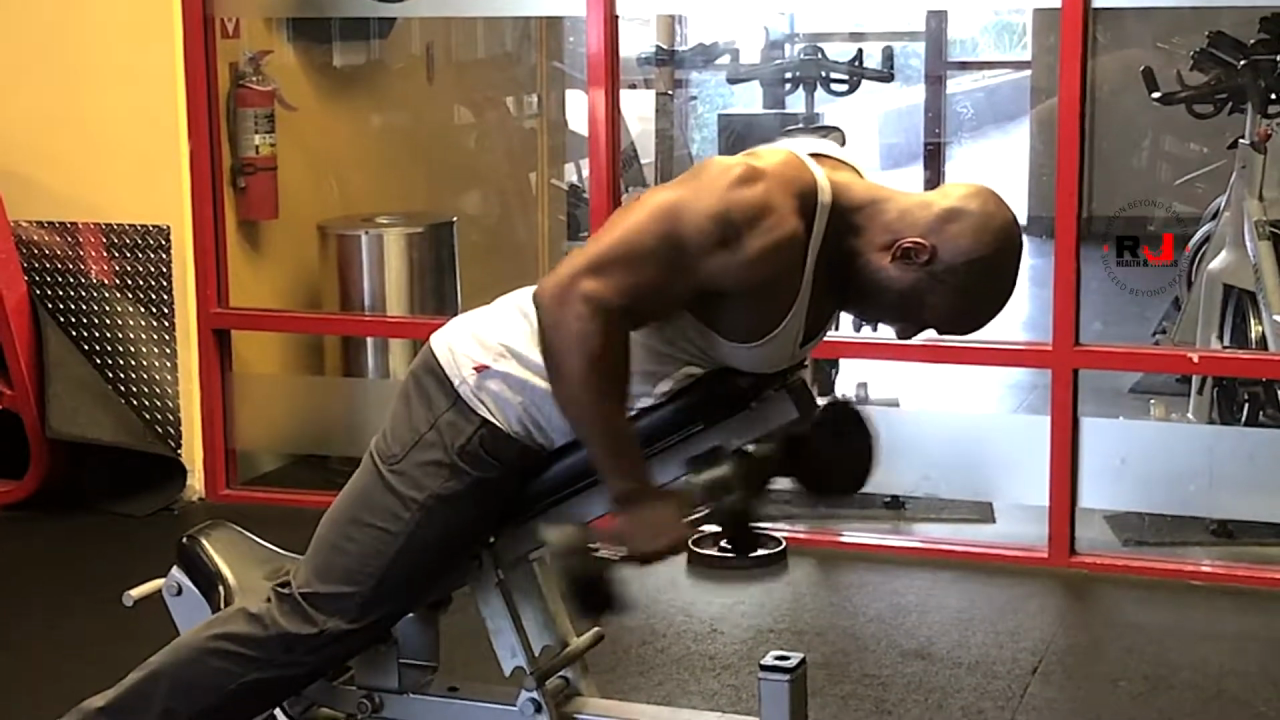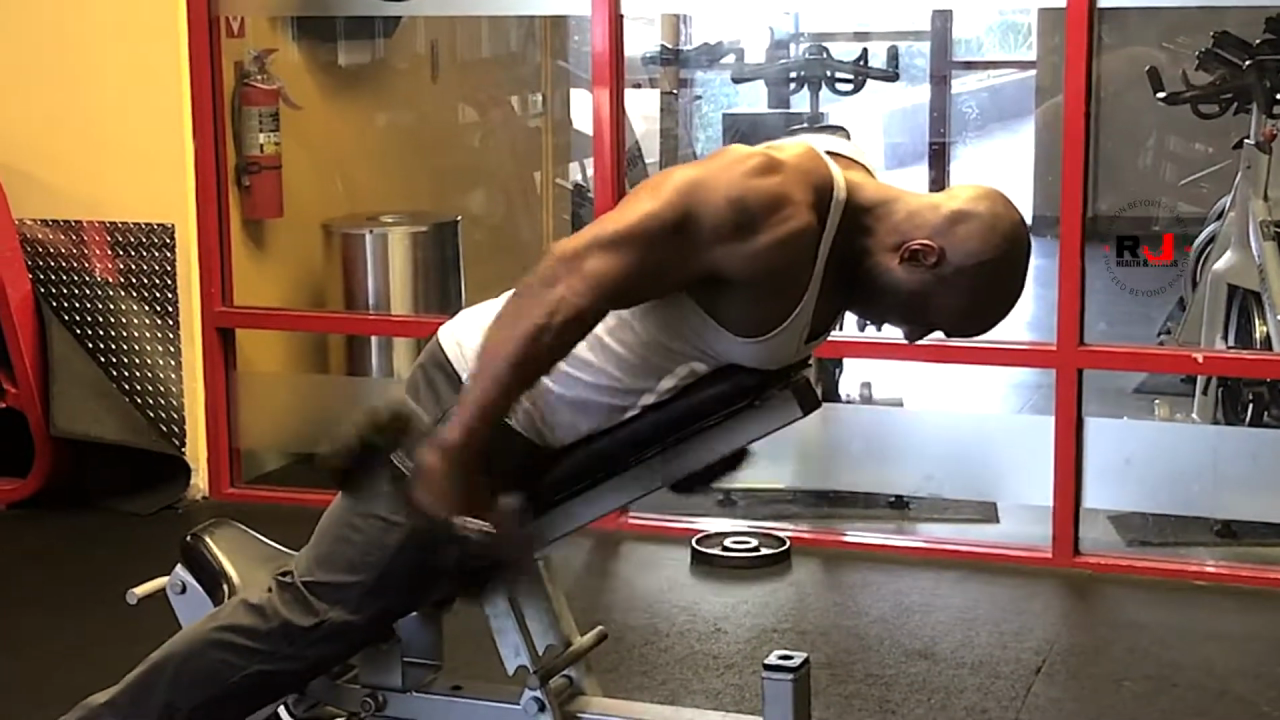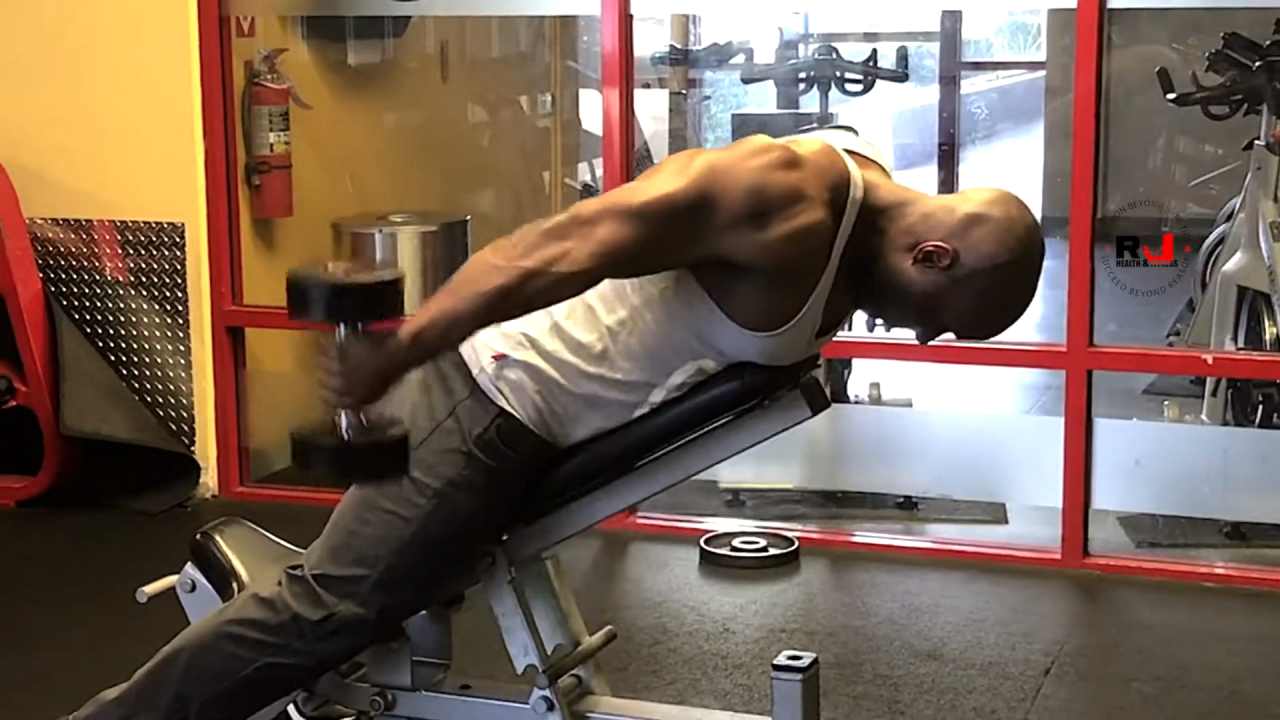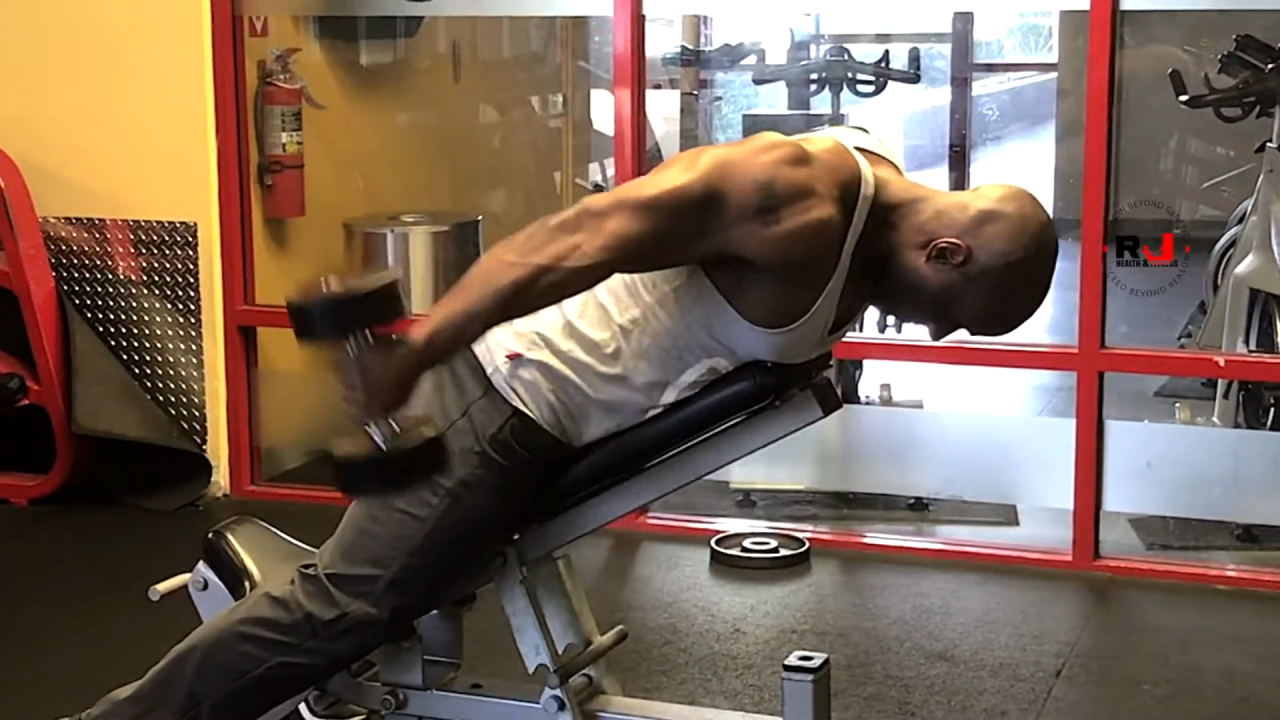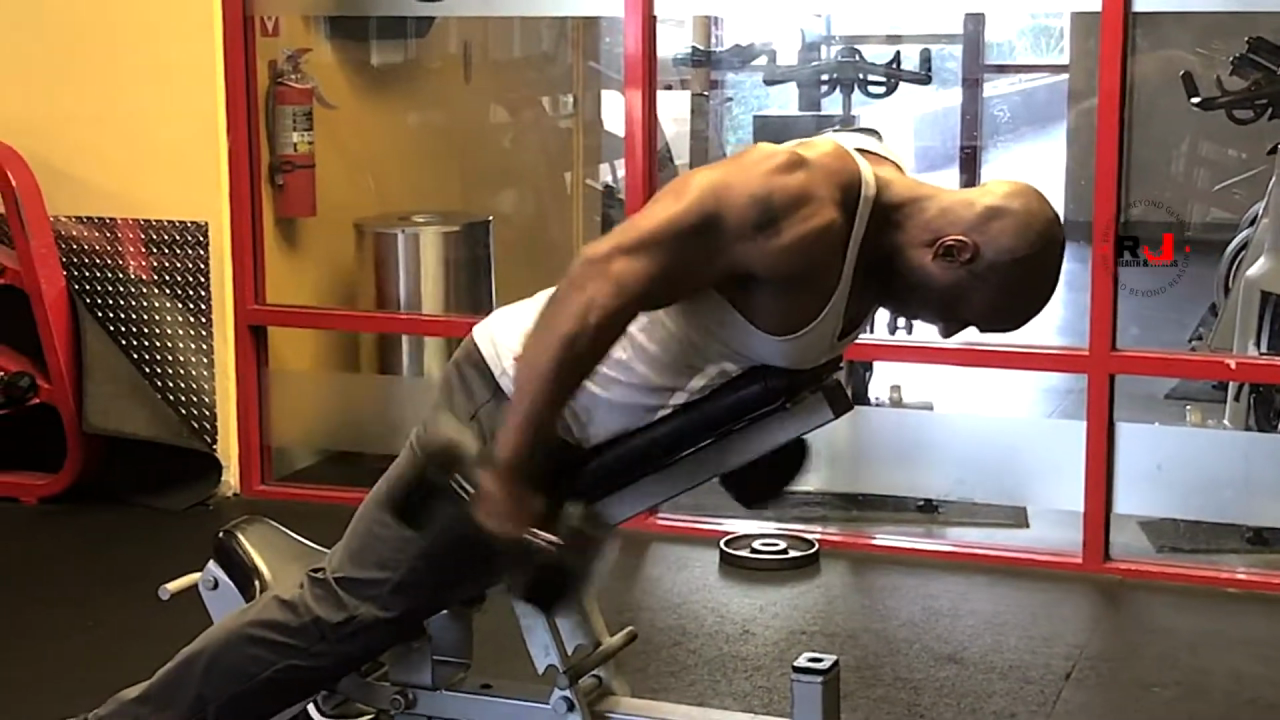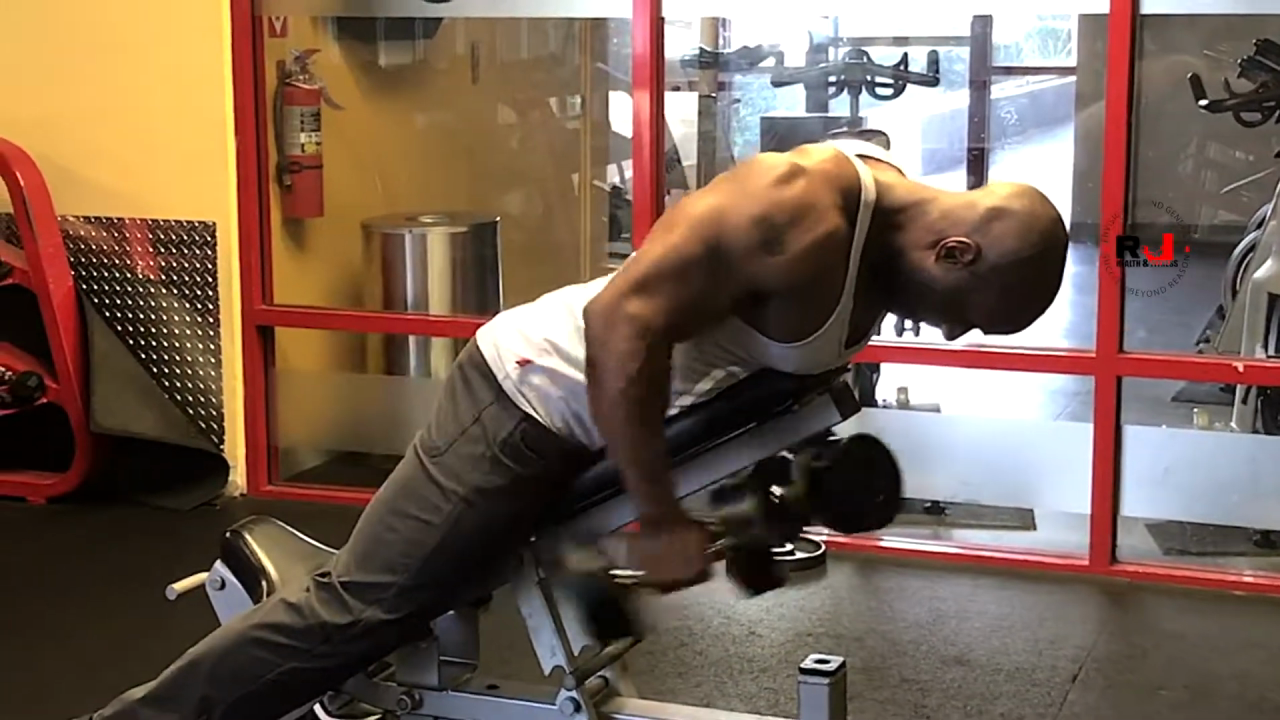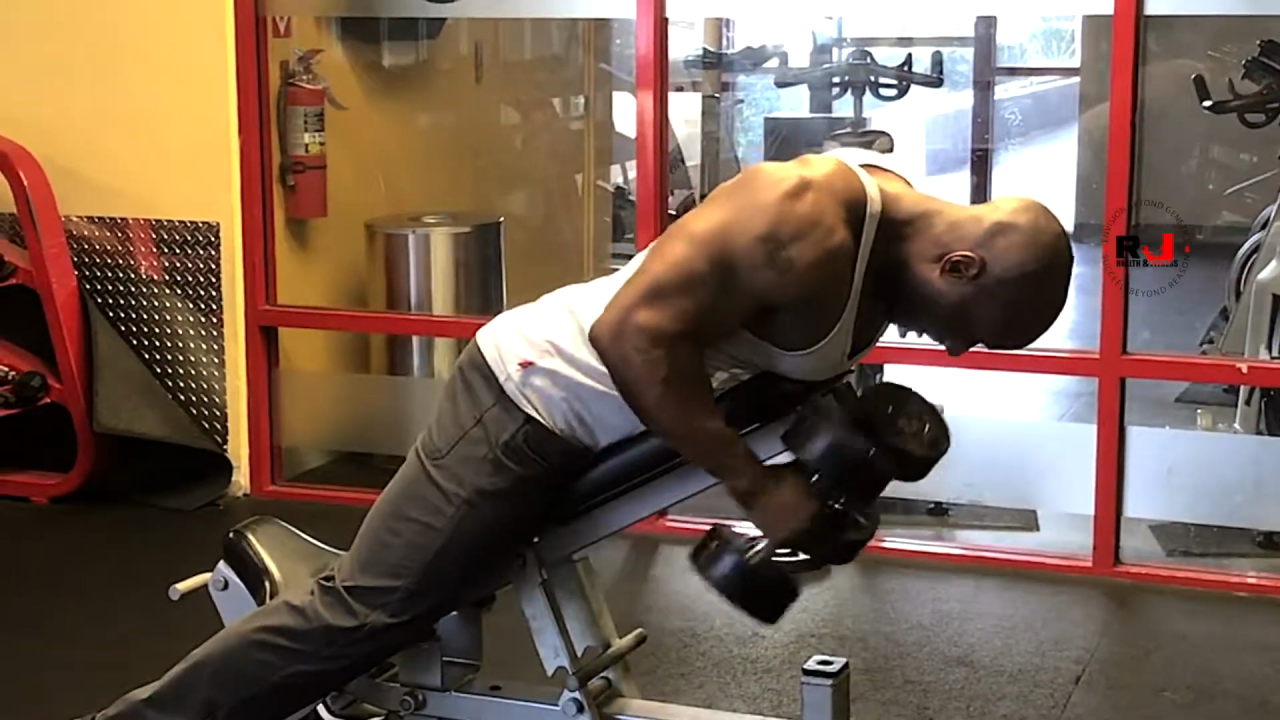
dt=0.2s
person 1, frame 1
left shoulder: (845, 217)
right shoulder: (761, 213)
right elbow: (576, 303)
right wrist: (633, 496)
left hip: (535, 422)
right hip: (492, 404)
right knee: (320, 616)
person 1, frame 2
left shoulder: (852, 212)
right shoulder: (777, 204)
right elbow: (577, 273)
right wrist: (461, 447)
left hip: (551, 409)
right hip: (495, 397)
left knee: (387, 587)
right knee: (321, 610)
person 1, frame 3
left shoulder: (866, 212)
right shoulder: (792, 196)
right elbow: (581, 239)
right wrist: (404, 343)
left hip: (559, 417)
right hip: (505, 396)
left knee: (377, 588)
right knee: (330, 604)
person 1, frame 4
left shoulder: (879, 210)
right shoulder: (802, 196)
right elbow: (589, 233)
right wrist: (413, 350)
left hip: (573, 417)
right hip: (525, 393)
left knee: (377, 597)
right knee: (341, 605)
person 1, frame 5
left shoulder: (886, 217)
right shoulder: (802, 205)
right elbow: (605, 279)
right wrist: (511, 470)
left hip: (592, 417)
right hip: (528, 400)
left knee: (404, 590)
right knee: (354, 606)
person 1, frame 6
left shoulder: (890, 221)
right shoulder: (803, 212)
right elbow: (623, 320)
right wrist: (657, 517)
left hip: (577, 415)
right hip: (538, 397)
left knee: (395, 603)
right knee: (358, 609)
person 1, frame 7
left shoulder: (894, 233)
right shoulder: (808, 220)
right elbow: (634, 334)
right wrist: (758, 486)
left hip: (579, 422)
right hip: (537, 397)
right knee: (360, 611)
